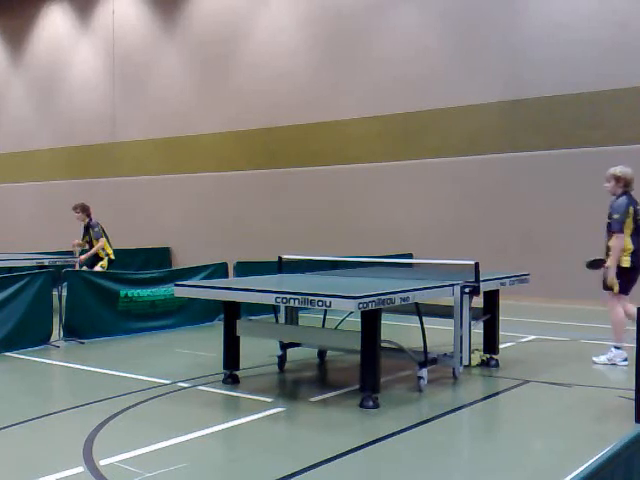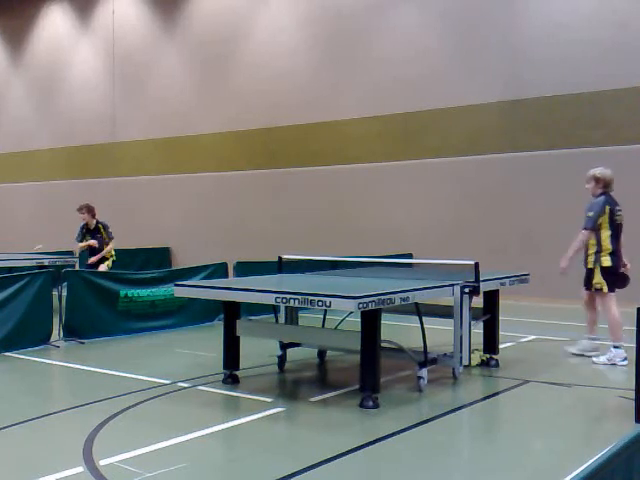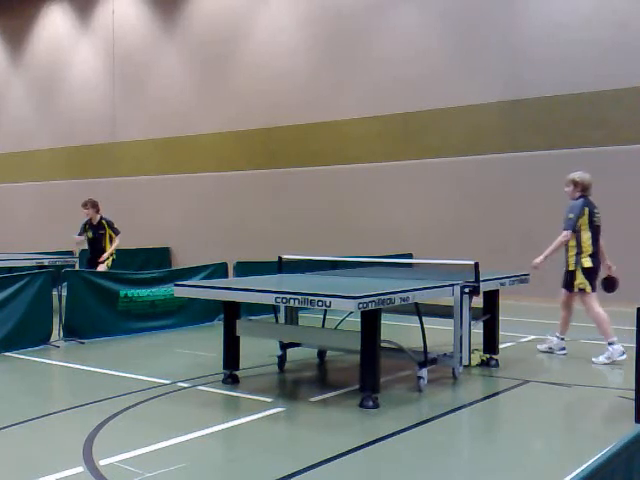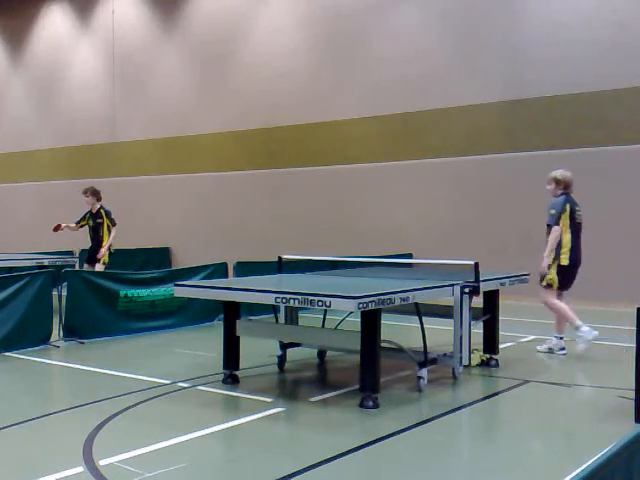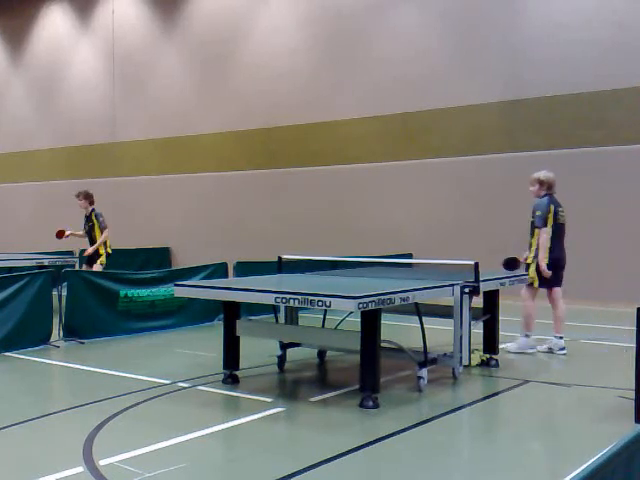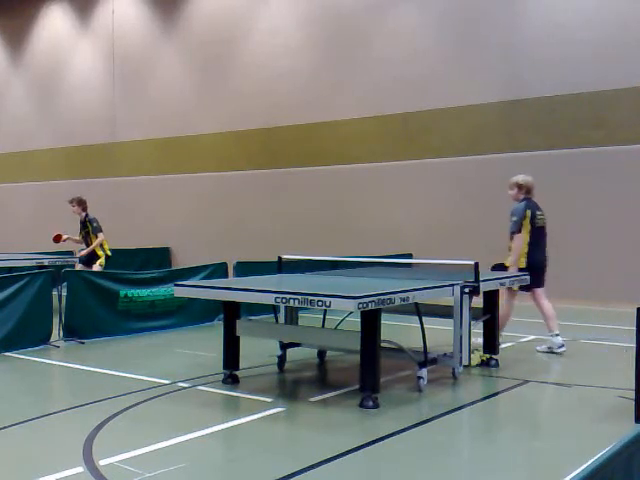
dt=0.2s
person 1, frame 1
left shoulder: (620, 204)
left elbow: (619, 237)
left wrist: (611, 266)
right wrist: (611, 256)
left hip: (622, 262)
left knee: (614, 303)
right knee: (621, 303)
left ankle: (618, 352)
person 1, frame 2
left shoulder: (598, 203)
right shoulder: (613, 203)
left elbow: (585, 235)
right elbow: (615, 234)
left wrist: (566, 258)
right wrist: (622, 259)
left hip: (602, 261)
right hip: (612, 260)
left knee: (607, 303)
right knee: (589, 300)
left ankle: (618, 351)
right ankle: (590, 342)
person 1, frame 3
left shoulder: (577, 206)
right shoulder: (591, 207)
left elbow: (566, 236)
right elbow: (598, 238)
left wrist: (543, 257)
right wrist: (605, 261)
left hip: (581, 263)
right hip: (589, 261)
left knee: (590, 304)
right knee: (566, 300)
left ankle: (614, 347)
right ankle: (558, 342)
person 1, frame 4
left shoulder: (558, 202)
right shoulder: (574, 205)
left elbow: (556, 232)
left wrist: (545, 258)
left hip: (561, 258)
right hip: (572, 259)
left knee: (547, 297)
right knee: (557, 298)
left ankle: (582, 329)
right ankle: (557, 342)
person 1, frame 5
left shoulder: (541, 204)
right shoulder: (557, 205)
left elbow: (543, 233)
left wrist: (541, 261)
right wrist: (528, 254)
left hip: (544, 259)
right hip: (558, 258)
left knee: (527, 295)
right knee: (556, 298)
left ankle: (526, 340)
right ankle: (558, 342)
person 1, frame 6
left shoulder: (519, 209)
right shoulder: (537, 209)
left elbow: (518, 238)
left wrist: (513, 264)
left hip: (522, 262)
right hip: (539, 261)
left knee: (509, 298)
right knee: (540, 298)
right ankle: (556, 339)
